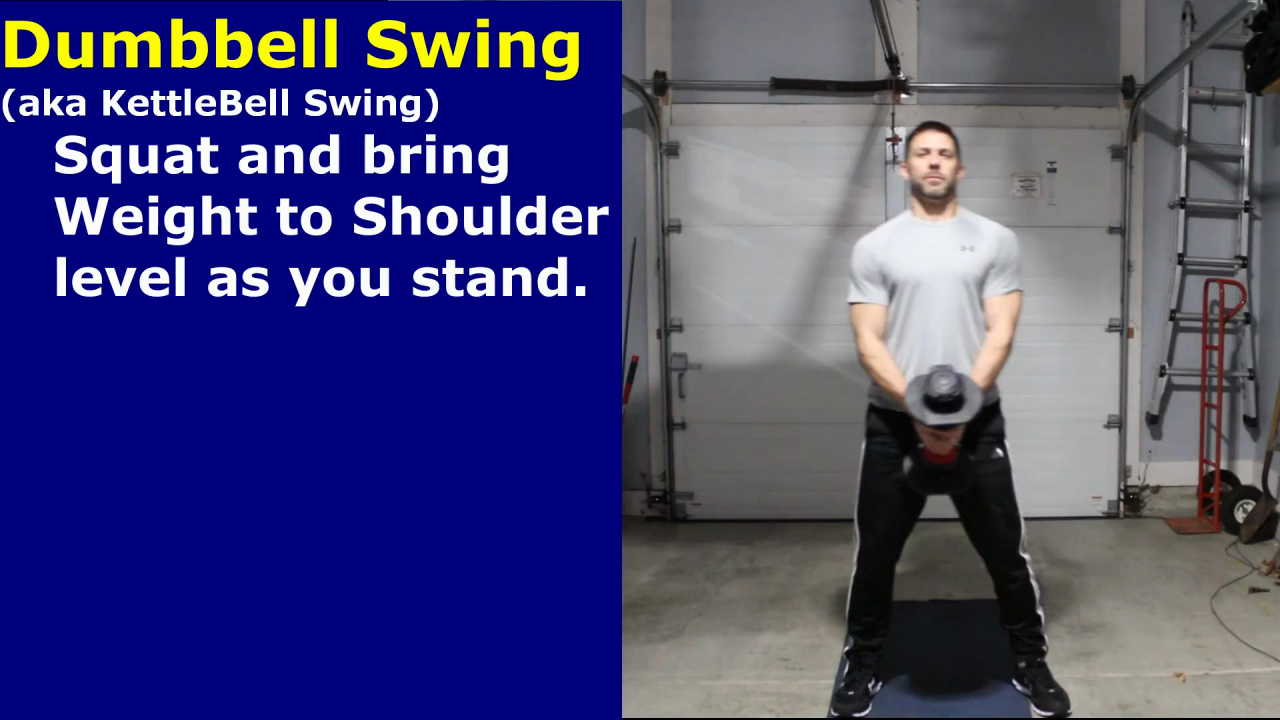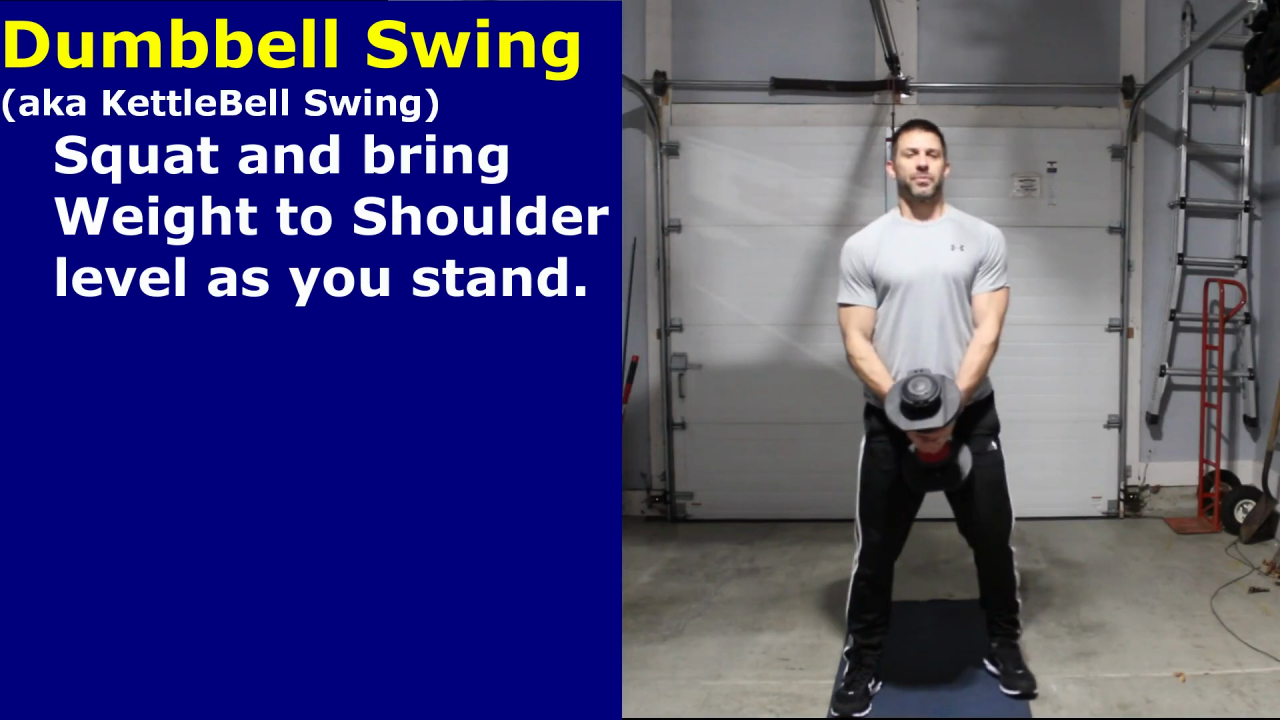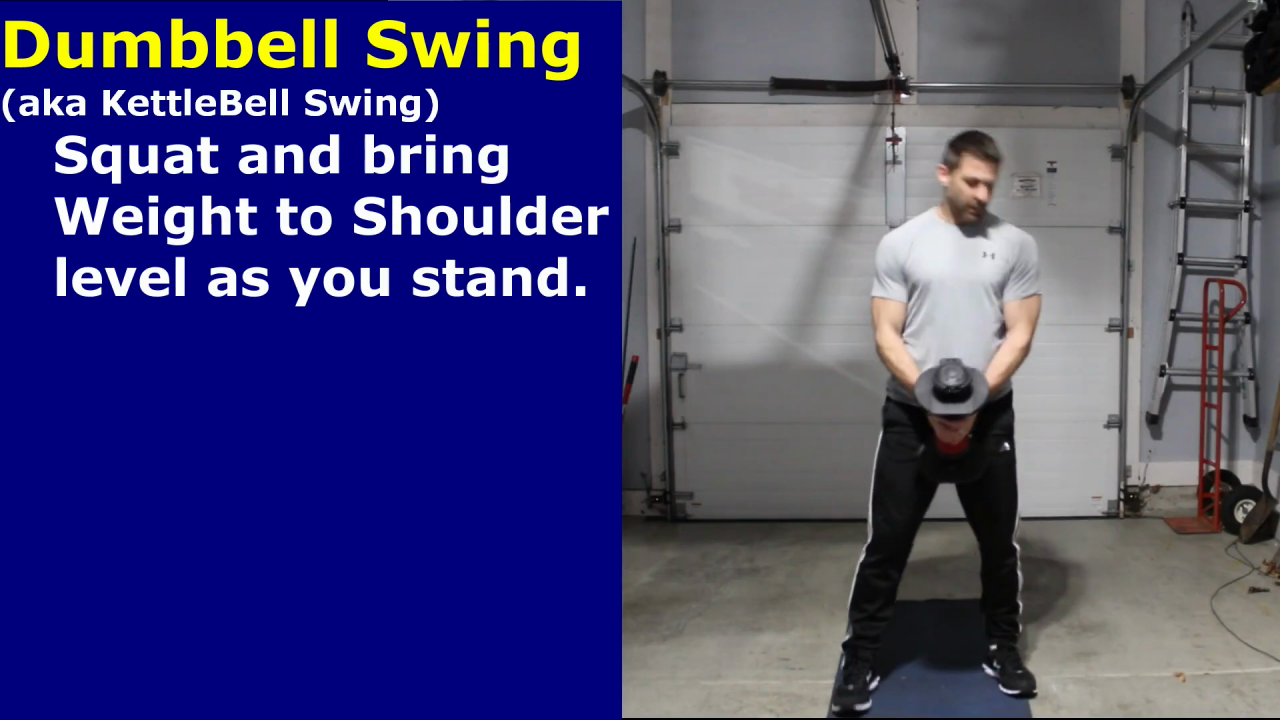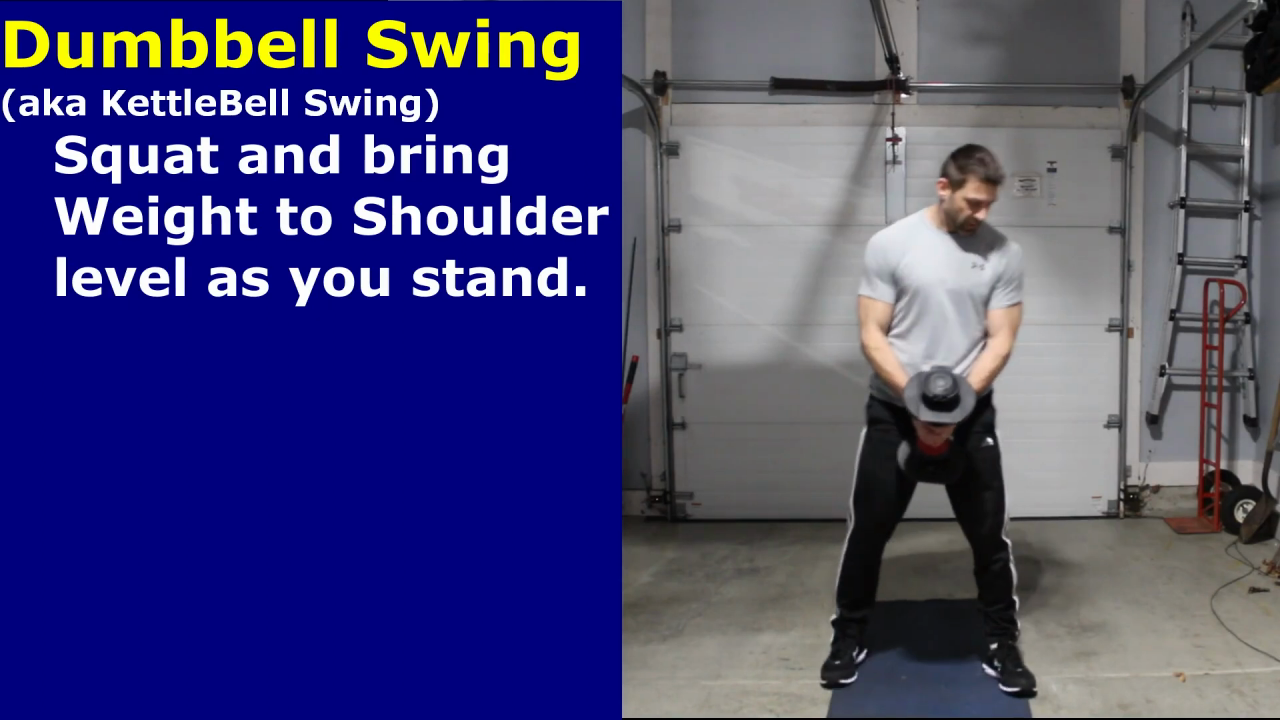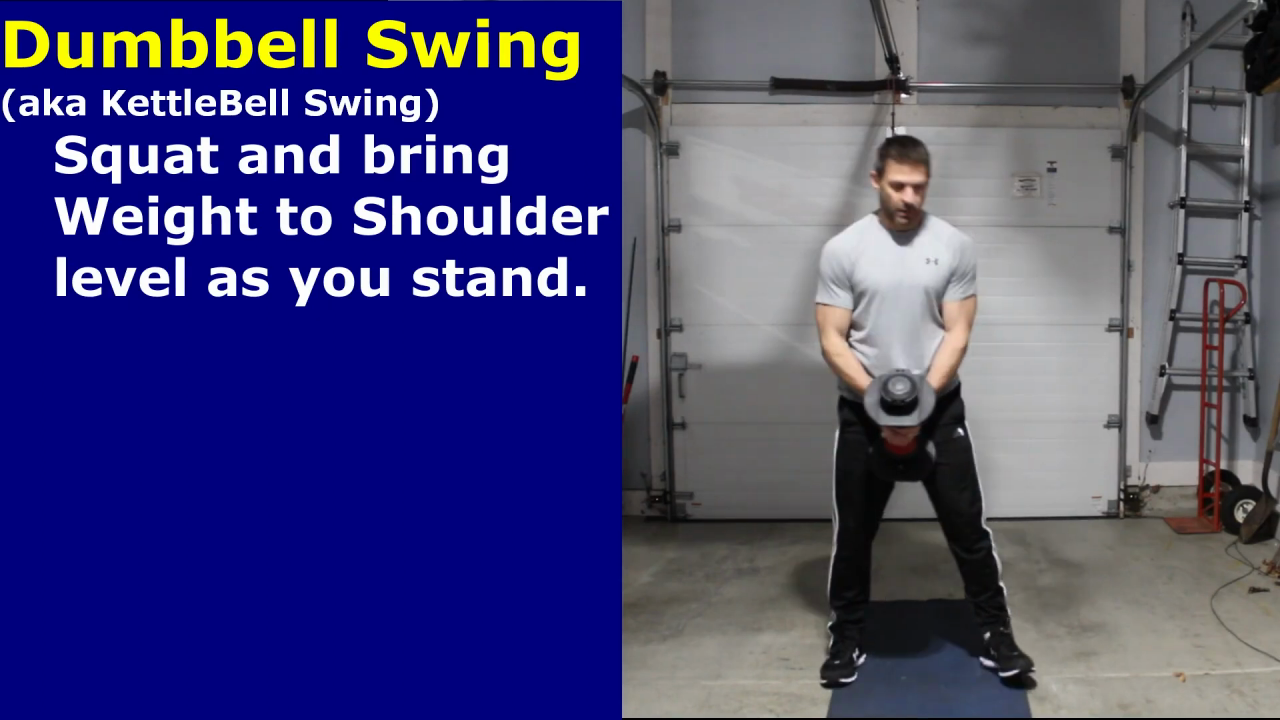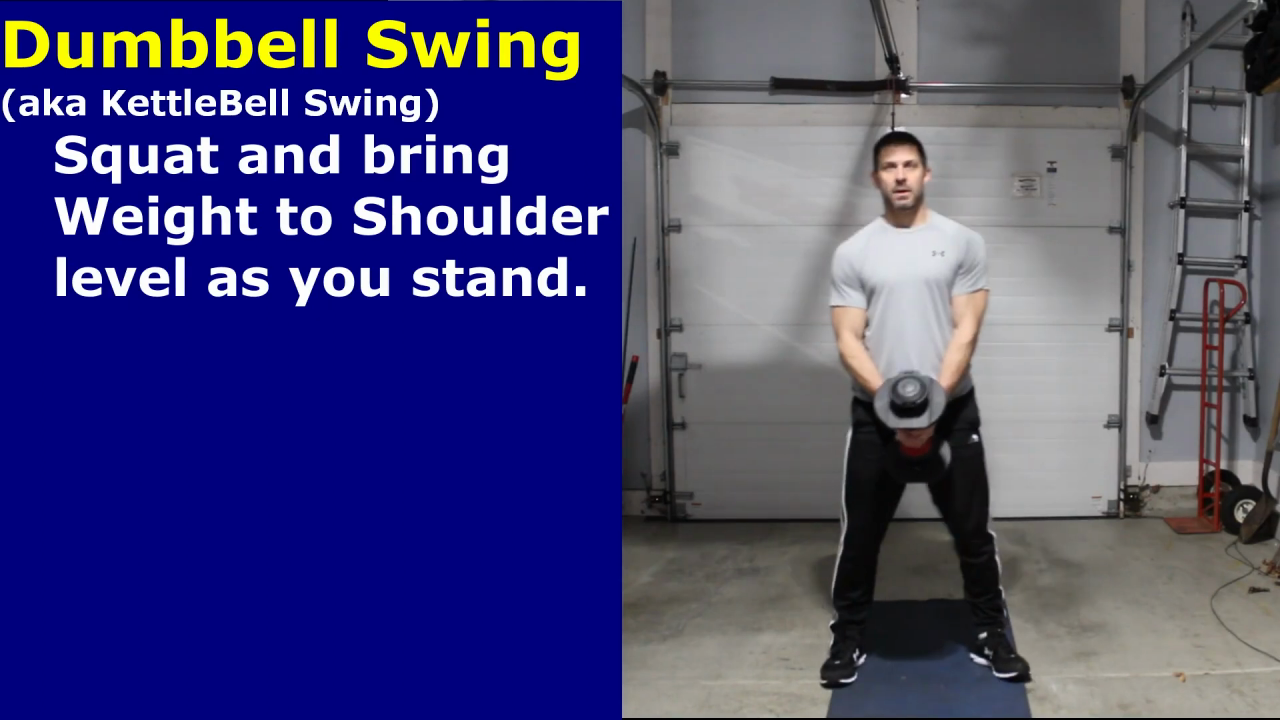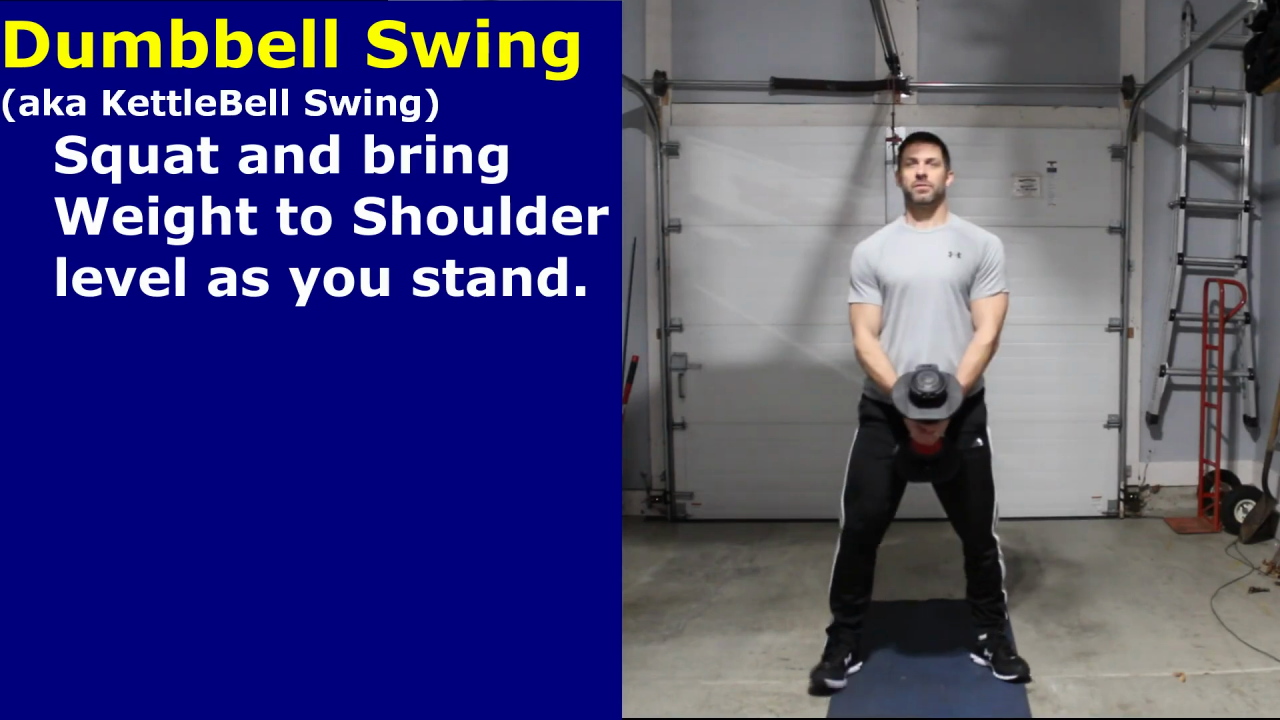
dt=0.3s
person 1, frame 1
left shoulder: (997, 240)
right shoulder: (875, 246)
left elbow: (1001, 333)
right elbow: (868, 341)
right wrist: (916, 407)
left hip: (978, 419)
right hip: (894, 422)
left knee: (1005, 551)
right knee: (876, 552)
left ankle: (1031, 664)
right ankle: (863, 665)
person 1, frame 2
left shoulder: (983, 238)
right shoulder: (863, 246)
left elbow: (988, 331)
right elbow: (856, 341)
left wrist: (949, 404)
left hip: (971, 415)
right hip: (890, 420)
left knee: (993, 540)
right knee: (876, 550)
left ankle: (1003, 647)
right ankle: (863, 662)
person 1, frame 3
left shoulder: (1016, 244)
right shoulder: (900, 243)
left elbow: (1020, 335)
right elbow: (887, 335)
left wrist: (974, 400)
left hip: (988, 412)
right hip: (909, 411)
left knee: (999, 539)
right knee: (887, 538)
left ankle: (1002, 647)
right ankle: (860, 659)
person 1, frame 4
left shoulder: (1004, 253)
right shoulder: (890, 243)
left elbow: (1001, 341)
right elbow: (872, 333)
left hip: (970, 412)
right hip: (893, 409)
left knee: (989, 534)
right knee: (868, 530)
left ankle: (1001, 646)
right ankle: (849, 636)
person 1, frame 5
left shoulder: (955, 246)
right shoulder: (842, 250)
left elbow: (957, 334)
right elbow: (832, 338)
left hip: (940, 406)
right hip: (862, 410)
left knee: (966, 523)
right knee: (853, 531)
left ankle: (996, 635)
right ankle: (847, 637)
person 1, frame 6
left shoulder: (963, 241)
right shoulder: (853, 252)
left elbow: (967, 330)
right elbow: (848, 340)
left hip: (953, 409)
right hip: (875, 412)
left knee: (972, 529)
right knee: (861, 531)
left ankle: (990, 635)
right ankle: (848, 638)
person 1, frame 7
left shoulder: (982, 245)
right shoulder: (871, 251)
left elbow: (987, 332)
right elbow: (865, 338)
left hip: (963, 411)
right hip: (884, 411)
left knee: (978, 531)
right knee: (860, 528)
left ankle: (990, 637)
right ankle: (844, 642)
